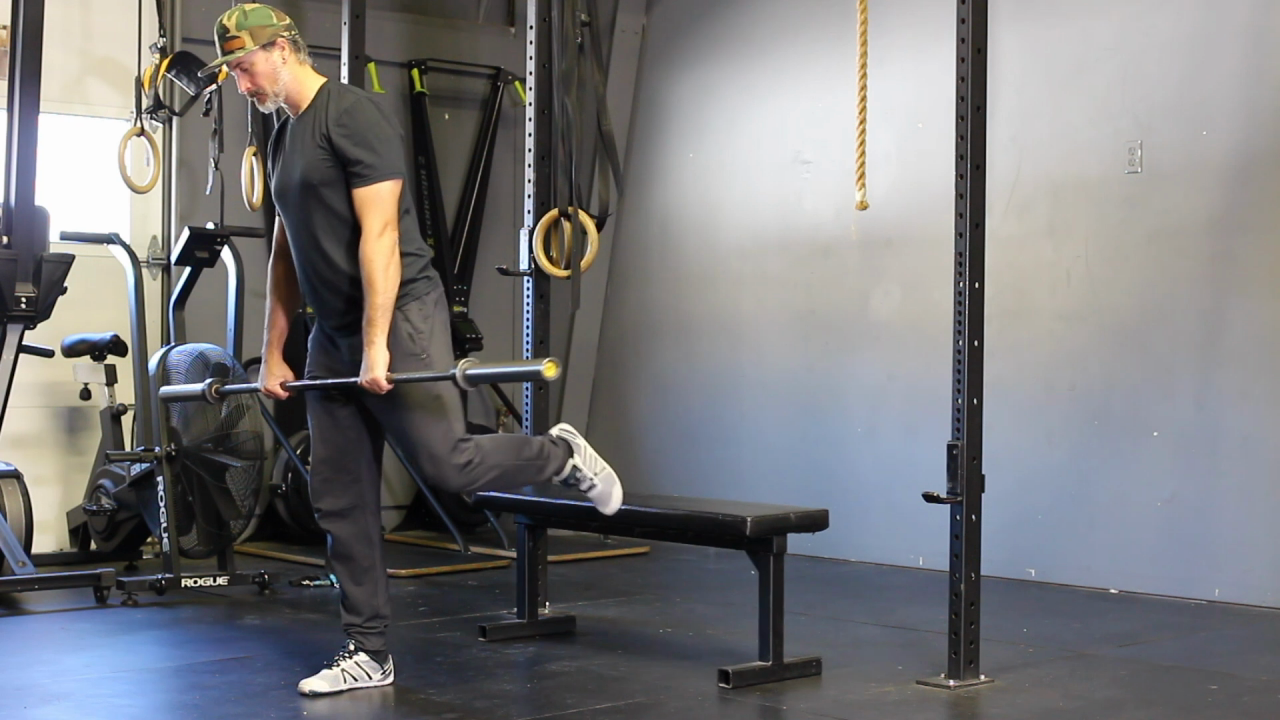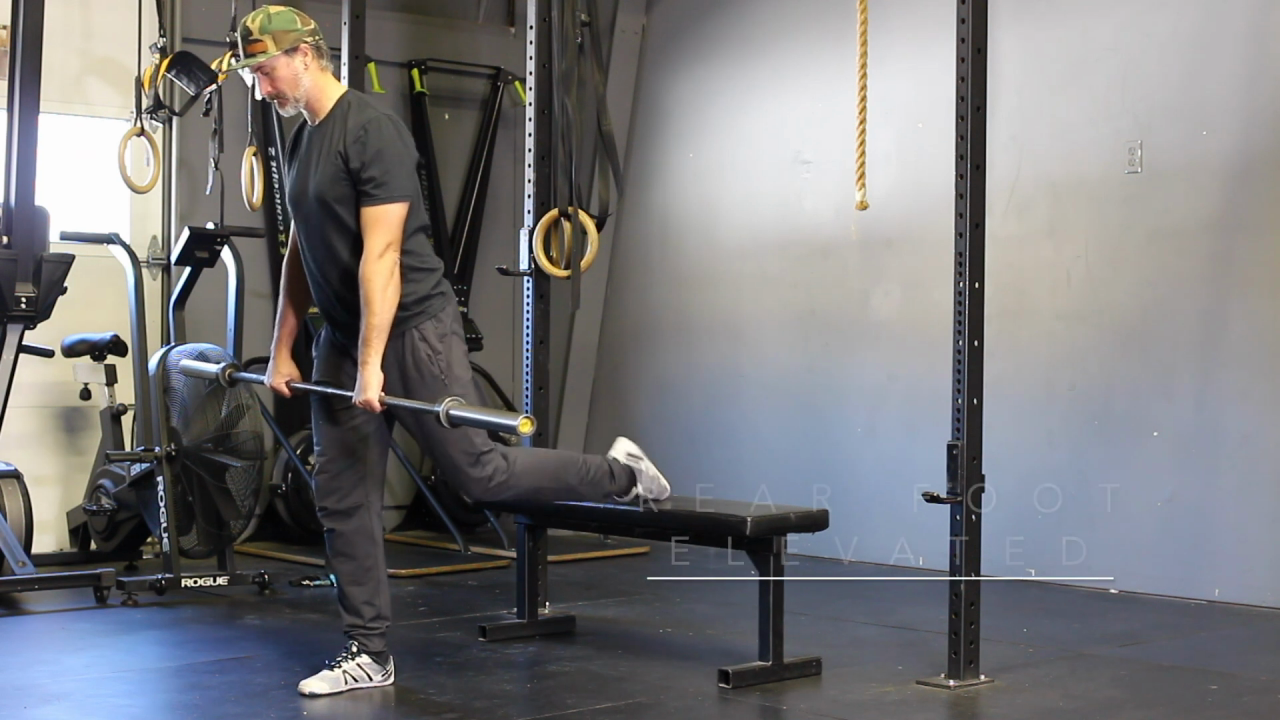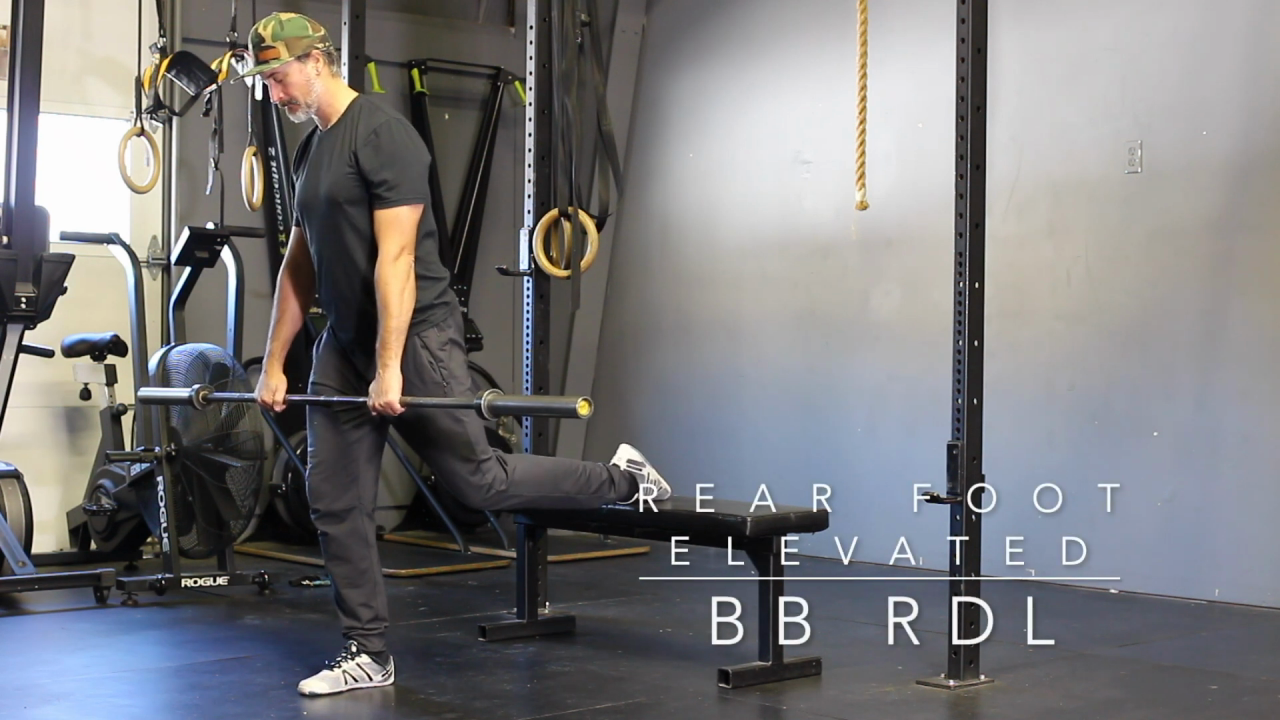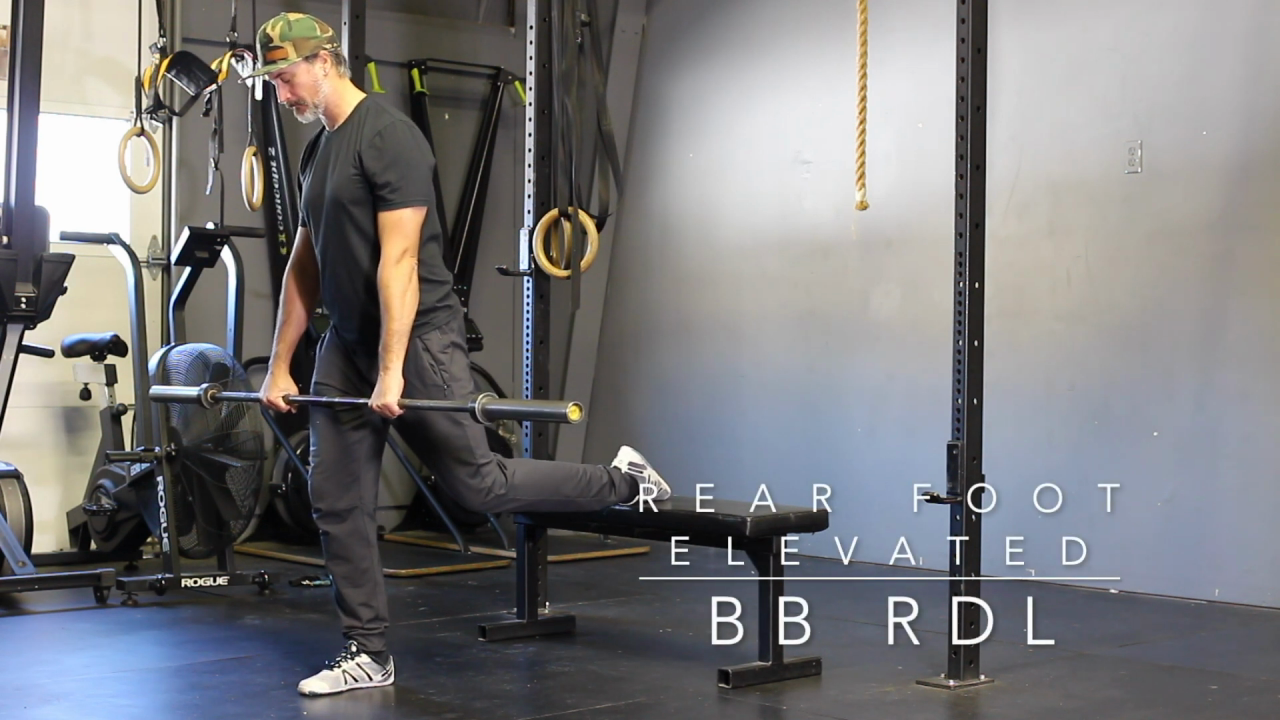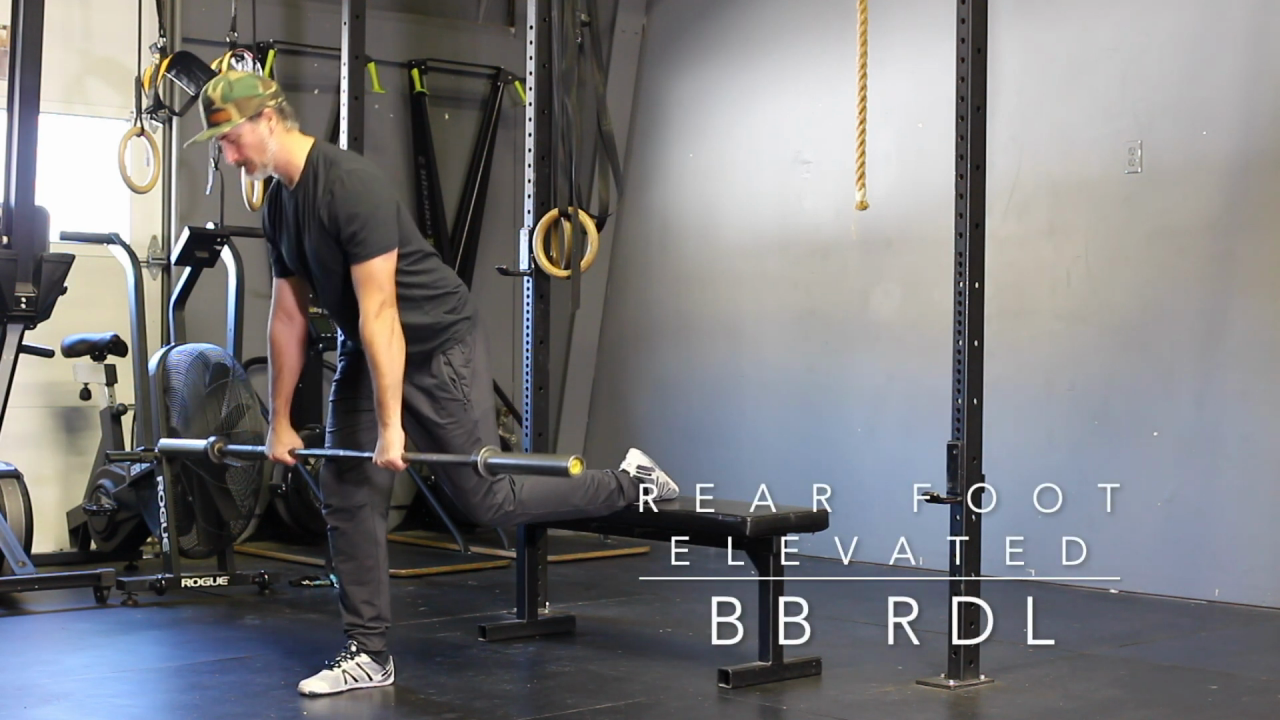
dt=1s
person 1, frame 1
left shoulder: (353, 114)
right shoulder: (284, 139)
left elbow: (380, 235)
right elbow: (286, 257)
left wrist: (377, 347)
right wrist: (272, 354)
left hip: (400, 318)
right hip: (332, 335)
left knee: (446, 463)
right knee: (340, 500)
left ankle: (563, 455)
right ankle: (368, 652)
person 1, frame 2
left shoulder: (371, 131)
right shoulder: (300, 142)
left elbow: (381, 255)
right elbow: (299, 257)
left wrist: (371, 366)
right wrist: (282, 351)
left hip: (413, 328)
right hip: (343, 334)
left knee: (481, 471)
right knee: (342, 499)
left ankle: (621, 473)
right ankle: (368, 653)
person 1, frame 3
left shoulder: (382, 135)
right shoulder: (310, 151)
left elbow: (396, 259)
right elbow: (299, 268)
left wrist: (390, 368)
right wrist: (272, 366)
left hip: (415, 338)
right hip: (343, 344)
left knee: (479, 479)
right knee: (335, 503)
left ankle: (620, 478)
right ankle: (367, 654)
person 1, frame 4
left shoulder: (389, 136)
right shoulder: (317, 150)
left elbow: (399, 261)
right elbow: (305, 266)
left wrist: (392, 370)
right wrist: (279, 366)
left hip: (416, 340)
right hip: (345, 344)
left knee: (479, 483)
right knee: (337, 503)
left ankle: (622, 481)
right ankle: (367, 653)
person 1, frame 5
left shoulder: (351, 184)
right shoulder: (279, 203)
left elbow: (381, 312)
right elbow: (288, 317)
left wrist: (391, 426)
right wrist: (280, 422)
left hip: (438, 348)
right hip: (366, 351)
left knee: (486, 497)
right knee: (347, 499)
left ankle: (629, 483)
right ankle: (368, 653)
